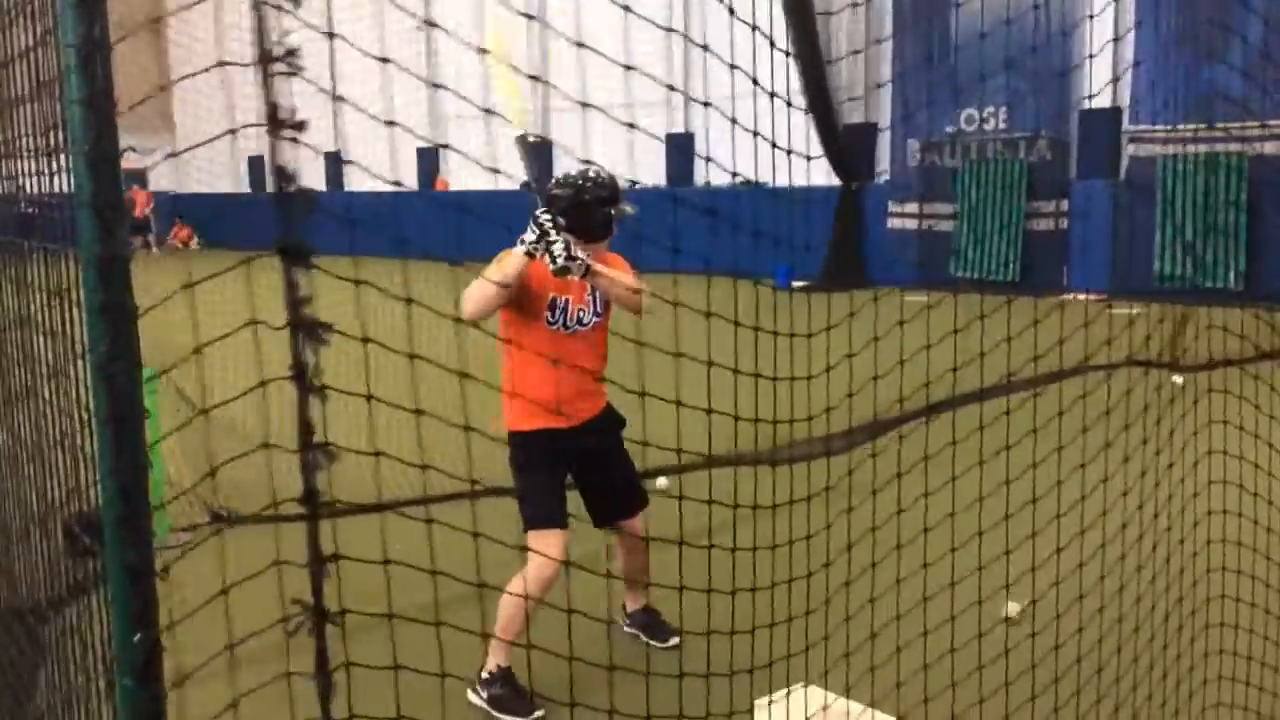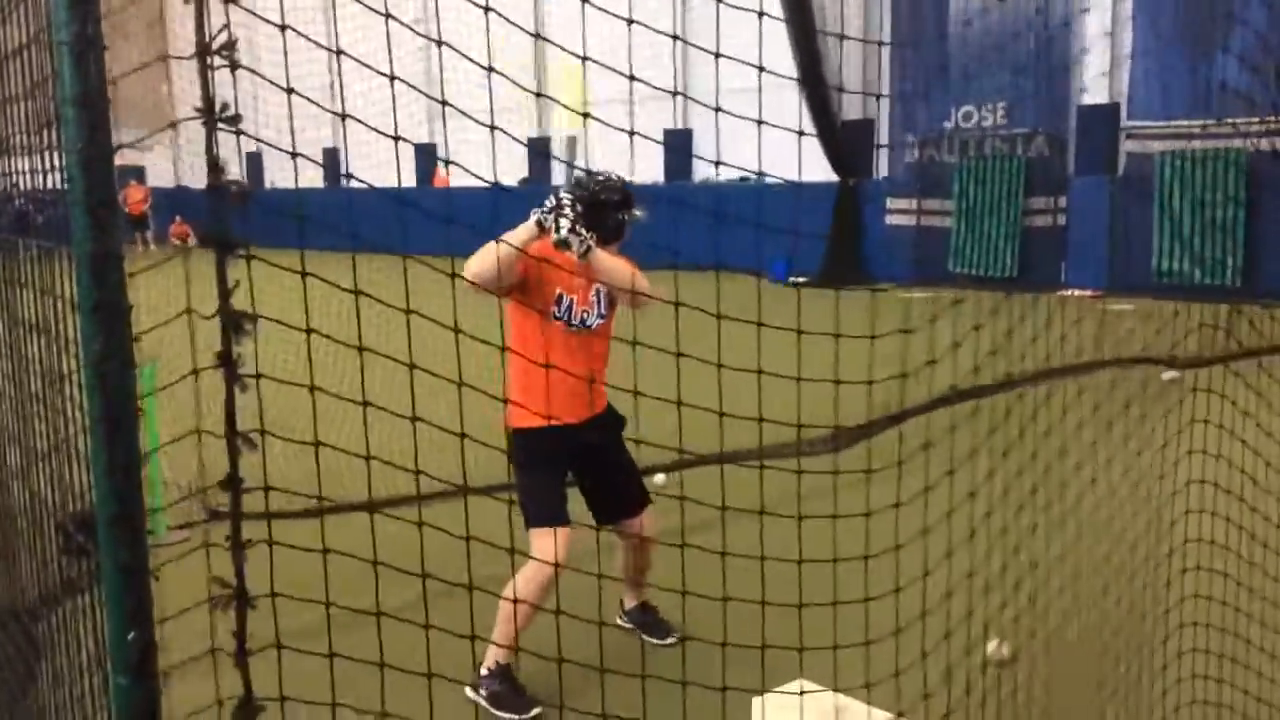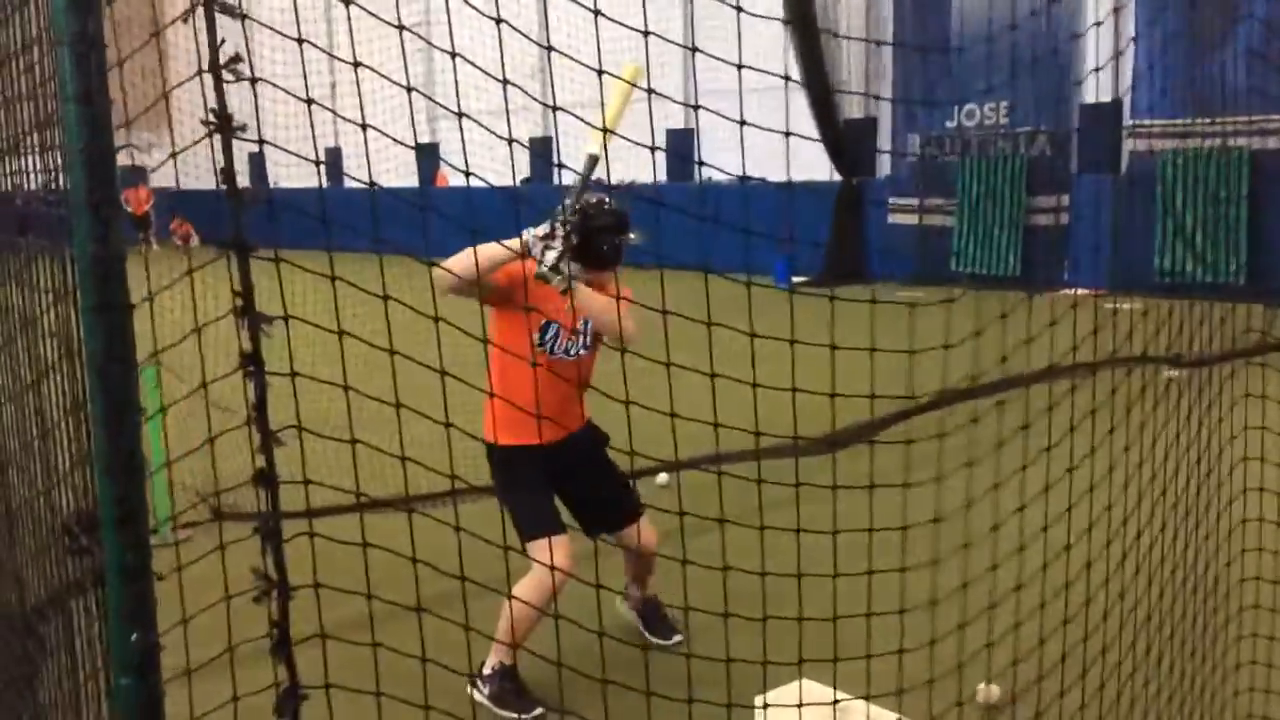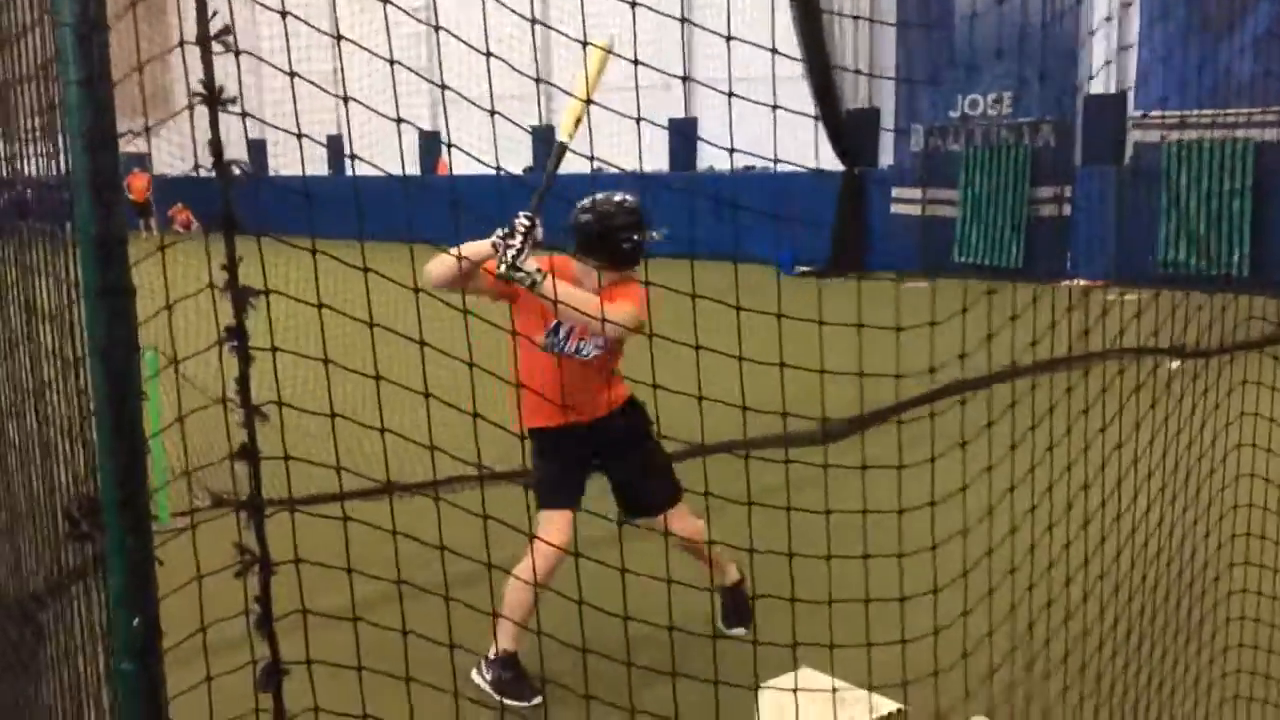
dt=0.4s
person 1, frame 1
left shoulder: (606, 262)
right shoulder: (523, 265)
left elbow: (640, 300)
right elbow: (472, 311)
left wrist: (582, 266)
right wrist: (526, 249)
left hip: (594, 420)
right hip: (536, 431)
left knee: (637, 530)
right knee: (548, 557)
left ankle: (635, 610)
person 1, frame 2
left shoulder: (609, 264)
right shoulder: (531, 260)
left elbow: (643, 295)
right elbow: (476, 275)
left wrist: (583, 248)
right wrist: (536, 224)
left hip: (594, 420)
right hip: (536, 429)
left knee: (641, 530)
right knee: (549, 555)
left ankle: (633, 606)
right ankle: (490, 672)
person 1, frame 3
left shoulder: (604, 291)
right shoulder: (517, 280)
left elbow: (624, 331)
right elbow: (448, 277)
left wrist: (562, 281)
right wrist: (522, 246)
left hip: (575, 437)
right hip: (516, 449)
left knee: (644, 542)
right knee: (554, 567)
left ankle: (639, 598)
right ankle: (492, 673)
person 1, frame 4
left shoulder: (629, 293)
right shoulder: (538, 270)
left elbow: (608, 323)
right elbow: (436, 275)
left wrist: (532, 279)
right wrist: (497, 245)
left hip: (617, 418)
right hip: (553, 428)
left knee: (684, 528)
right knee: (552, 538)
left ankle: (730, 581)
right ankle: (498, 659)
